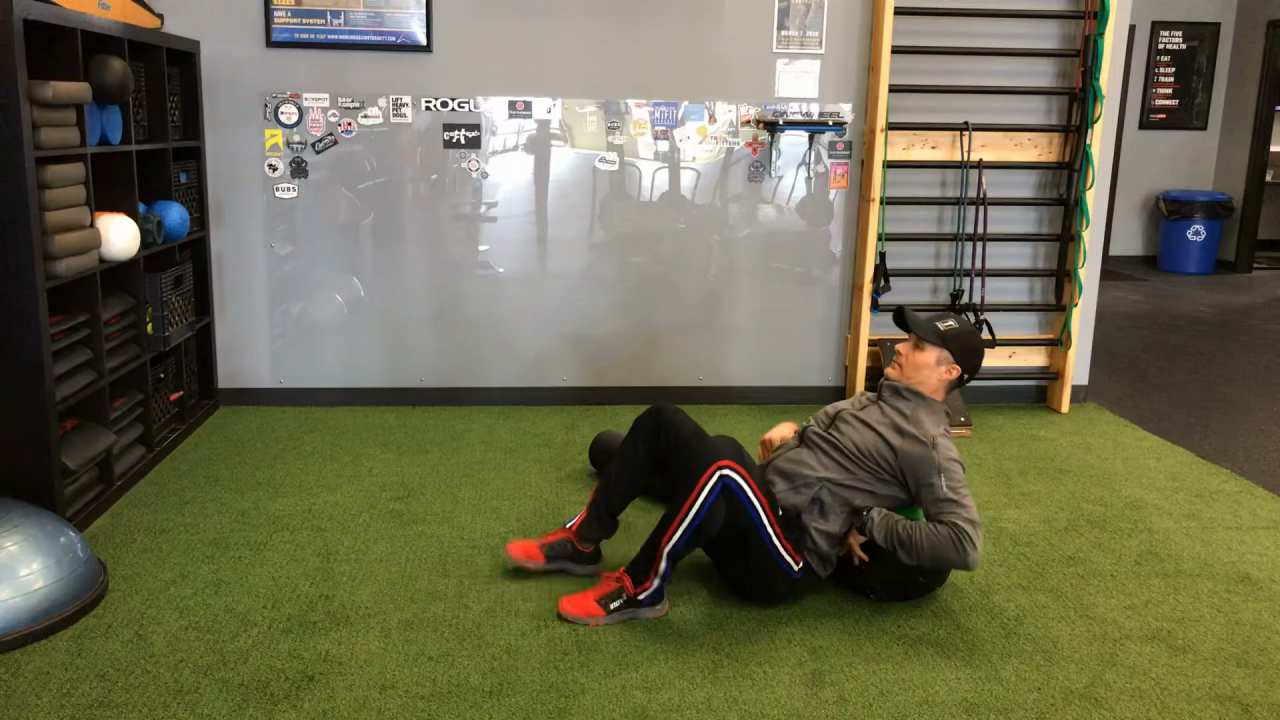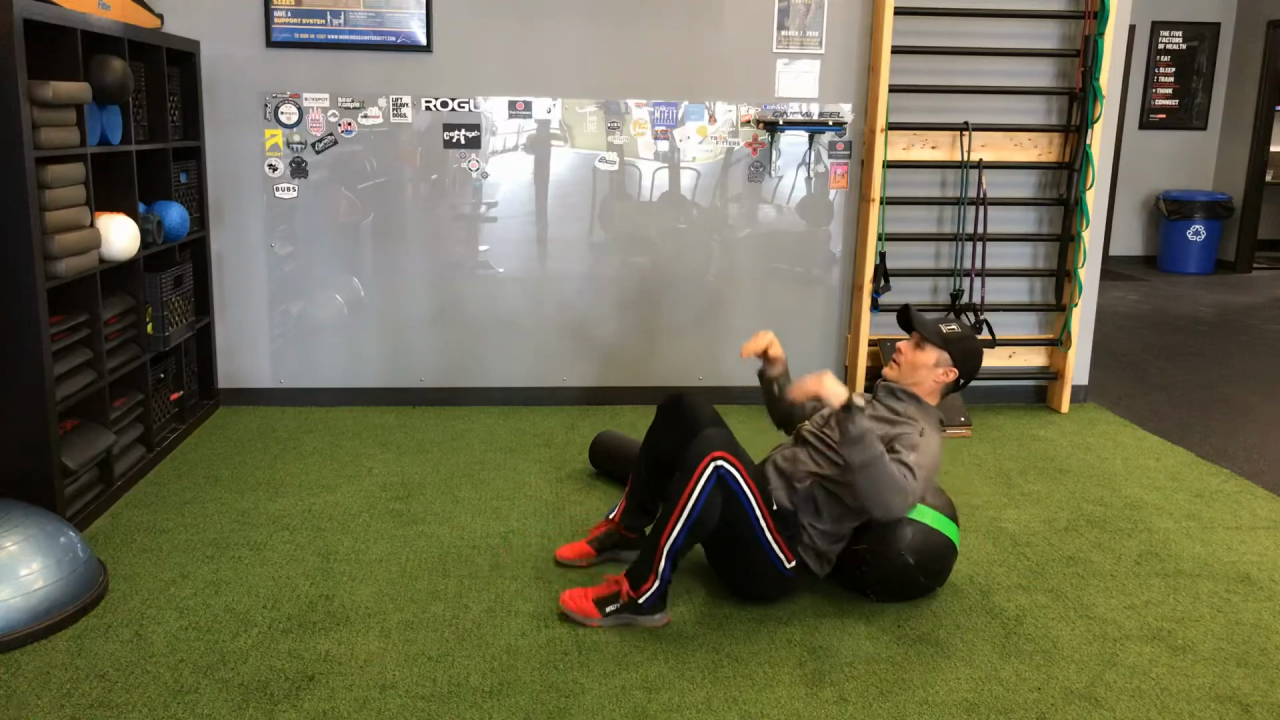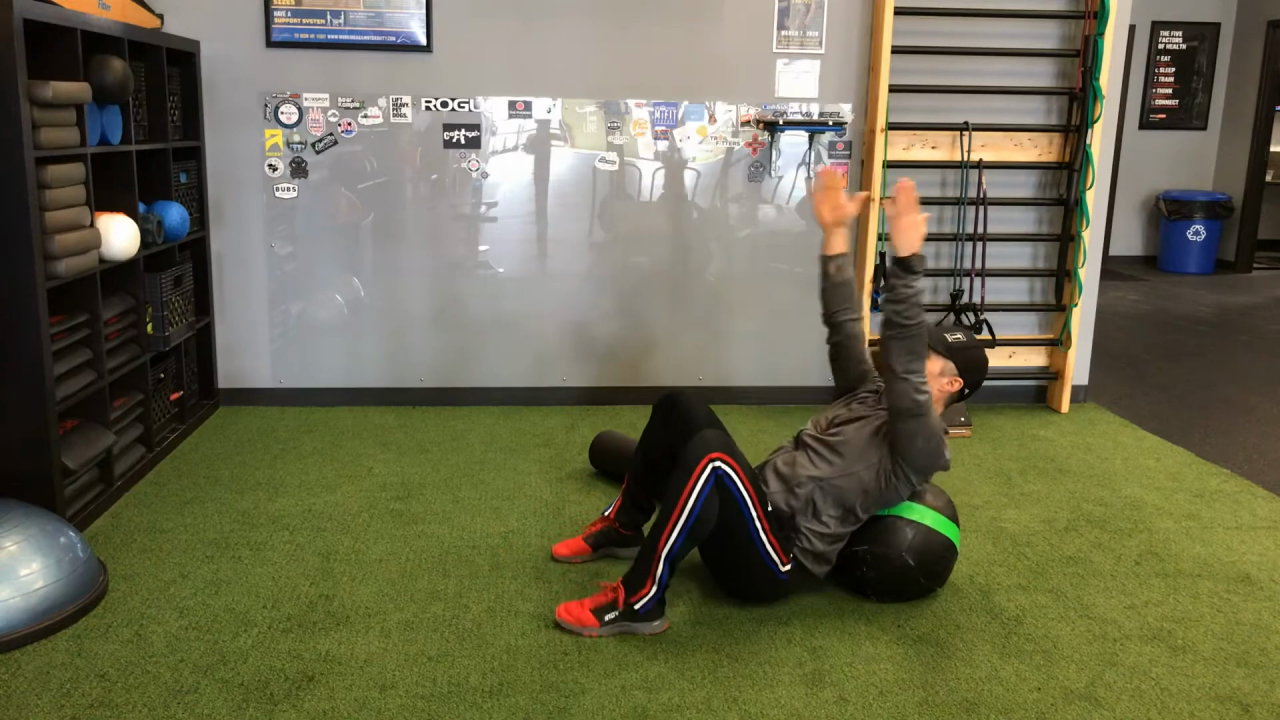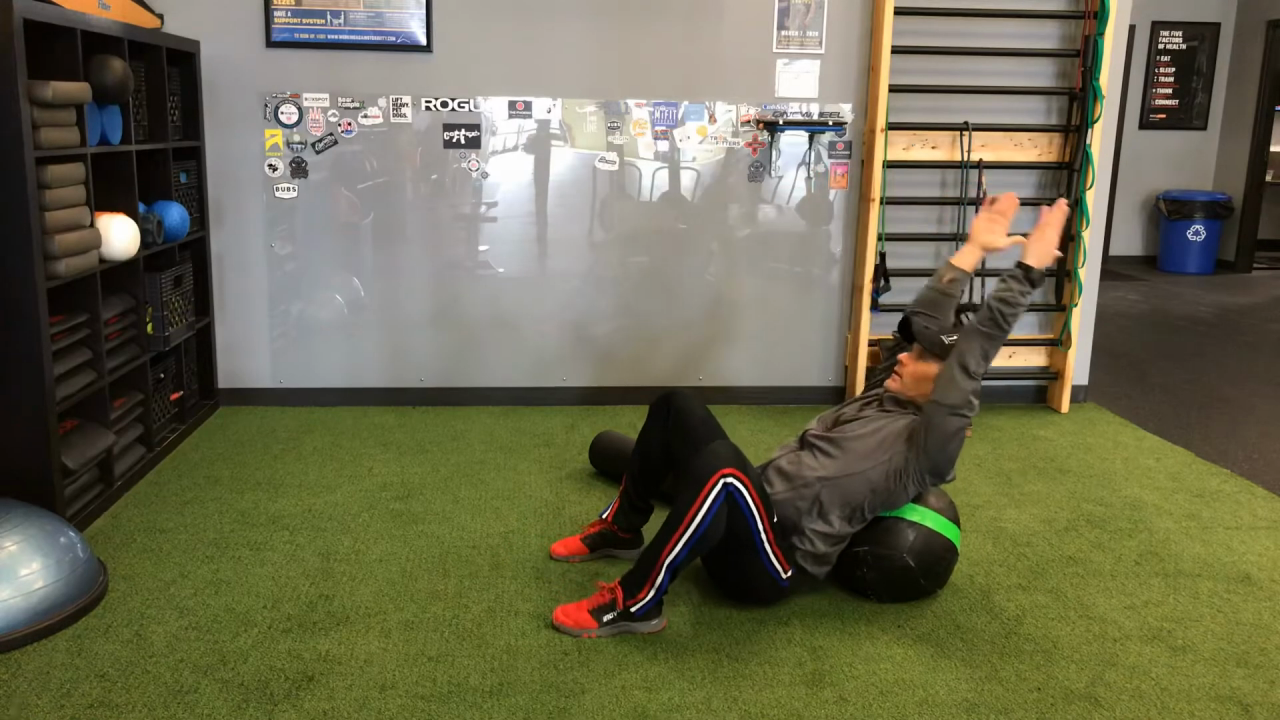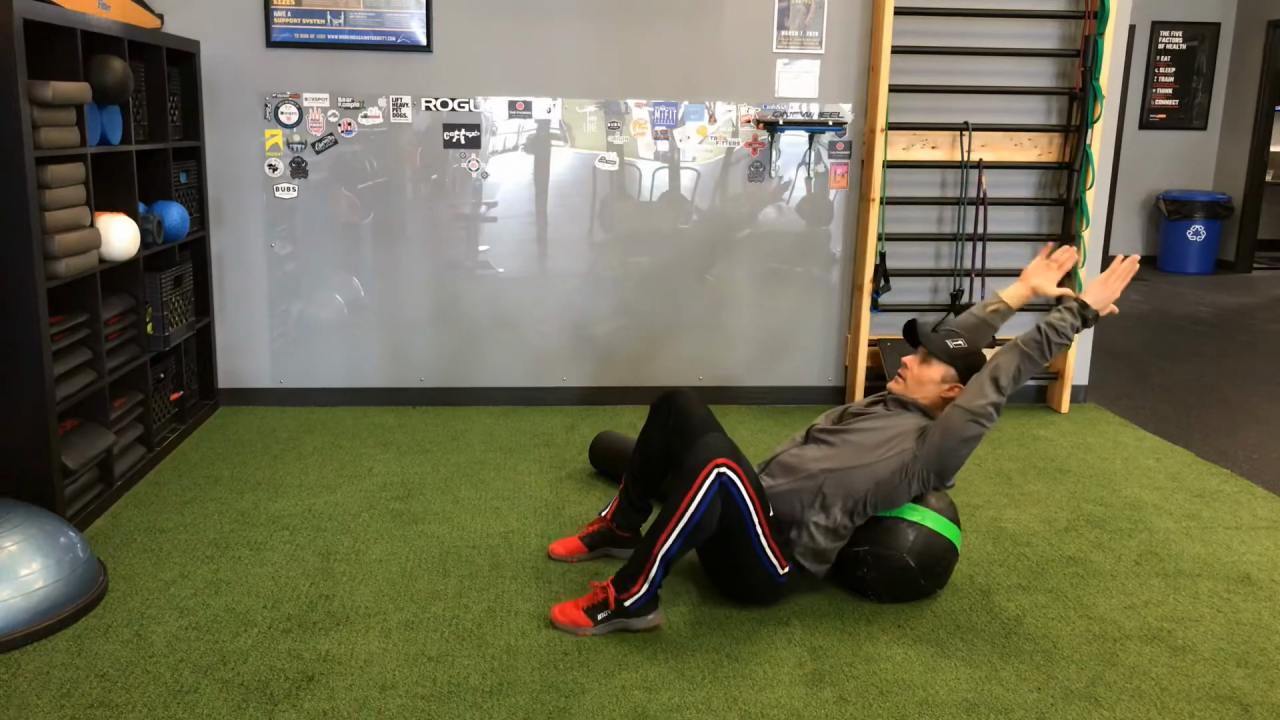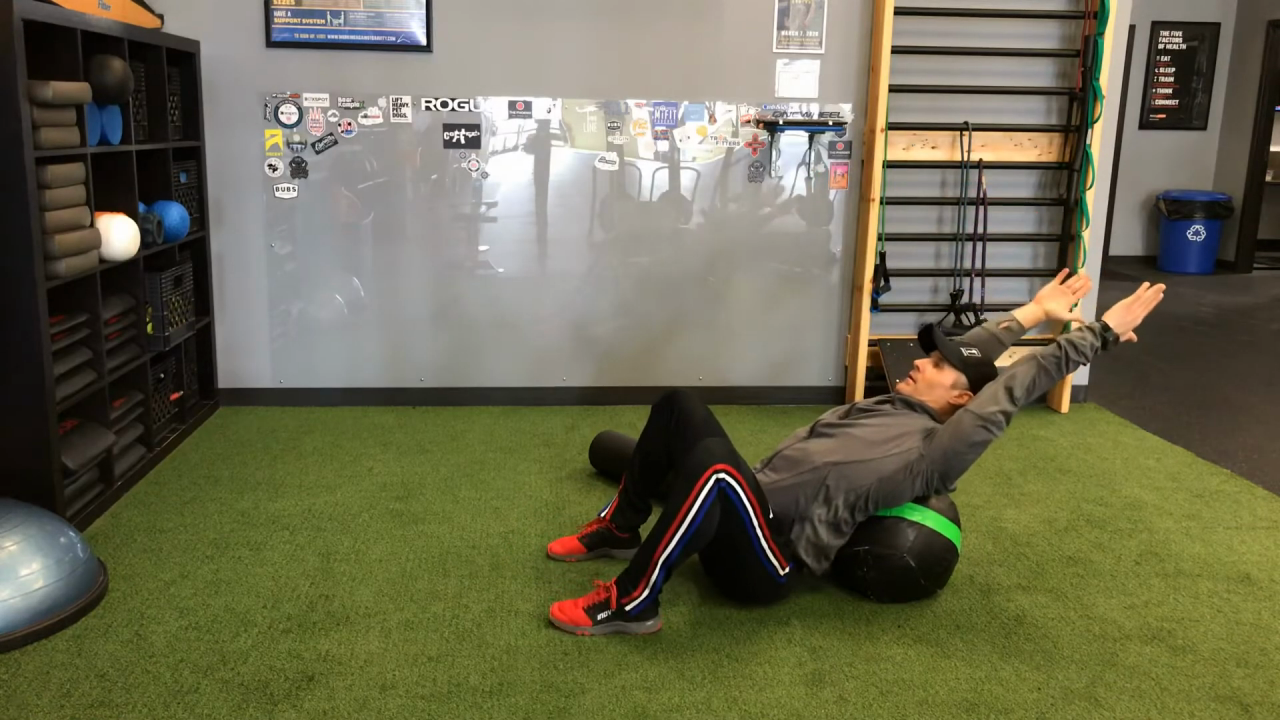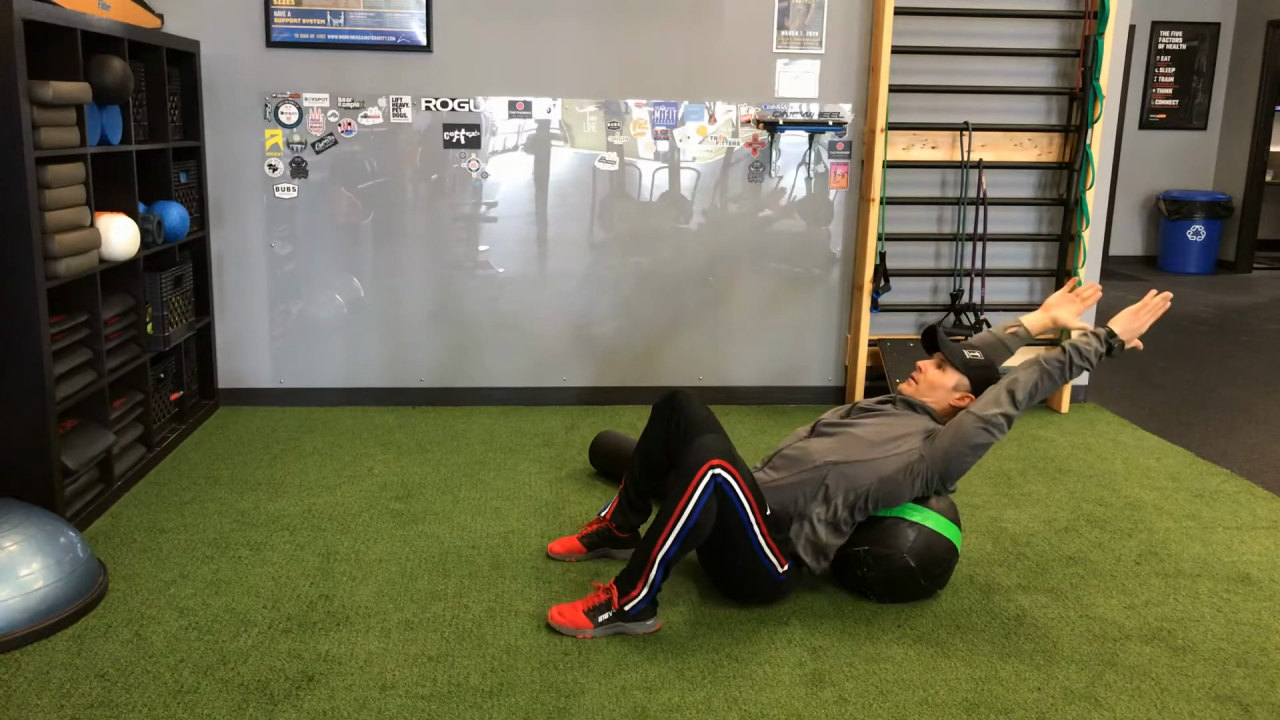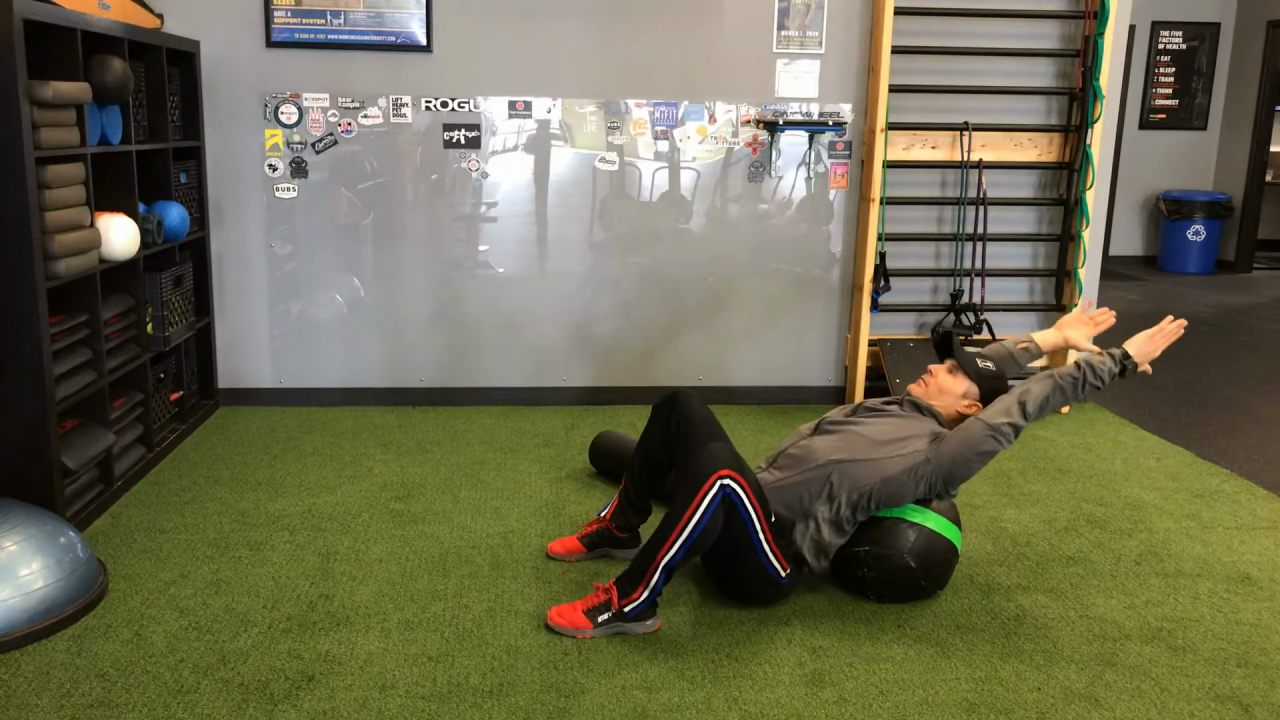
dt=0.5s
person 1, frame 1
left shoulder: (927, 445)
right shoulder: (879, 400)
left elbow: (963, 545)
left wrist: (869, 524)
right wrist: (792, 432)
left hip: (779, 559)
right hip: (751, 510)
left knee: (719, 454)
right knee: (661, 423)
left ankle: (639, 589)
right ankle: (581, 543)
person 1, frame 2
left shoulder: (918, 438)
right shoulder: (876, 400)
left elbow: (888, 500)
right elbow: (795, 421)
left wrist: (846, 405)
right wrist: (775, 365)
left hip: (773, 558)
right hip: (750, 510)
left knee: (713, 449)
right knee: (684, 409)
left ankle: (640, 594)
right ankle: (627, 531)
person 1, frame 3
left shoulder: (917, 445)
right shoulder: (869, 395)
left elbow: (908, 366)
right elbow: (842, 325)
left wrist: (907, 259)
right wrist: (836, 235)
left hip: (769, 560)
right hip: (750, 511)
left knee: (708, 453)
right knee: (679, 408)
left ankle: (638, 603)
right ankle: (622, 529)
person 1, frame 4
left shoulder: (926, 445)
right shoulder: (889, 398)
left elbow: (970, 359)
right elbow: (923, 322)
left wrist: (1028, 269)
right wrist: (971, 250)
left hip: (767, 562)
right hip: (750, 514)
left knee: (717, 468)
right knee: (676, 408)
left ankle: (634, 604)
right ankle: (620, 530)
person 1, frame 5
left shoulder: (930, 447)
right shoulder: (890, 405)
left elbow: (999, 378)
right elbow: (952, 344)
left wrist: (1081, 310)
right wrist: (1019, 292)
left hip: (765, 559)
right hip: (742, 515)
left knee: (712, 461)
right knee: (678, 406)
left ankle: (629, 600)
right ankle: (620, 530)
person 1, frame 6
left shoulder: (935, 449)
right shoulder: (892, 407)
left elbow: (1009, 391)
right elbow: (959, 353)
left wrist: (1099, 333)
right wrist: (1031, 313)
left hip: (767, 556)
right hip: (743, 513)
left knee: (713, 464)
right knee: (678, 406)
left ankle: (631, 603)
right ankle: (619, 530)
person 1, frame 7
left shoulder: (935, 450)
right shoulder: (891, 408)
left elbow: (1013, 393)
right elbow: (965, 356)
left wrist: (1103, 338)
right wrist: (1038, 321)
left hip: (765, 557)
right hip: (742, 511)
left knee: (708, 460)
right knee: (679, 406)
left ankle: (628, 604)
right ankle: (617, 530)
person 1, frame 8
left shoulder: (940, 453)
right shoulder: (897, 408)
left elbow: (1022, 406)
right elbow: (972, 365)
left wrist: (1119, 358)
right wrist: (1052, 337)
left hip: (767, 556)
right hip: (743, 510)
left knee: (713, 468)
right knee: (679, 406)
left ankle: (629, 604)
right ankle: (618, 530)
